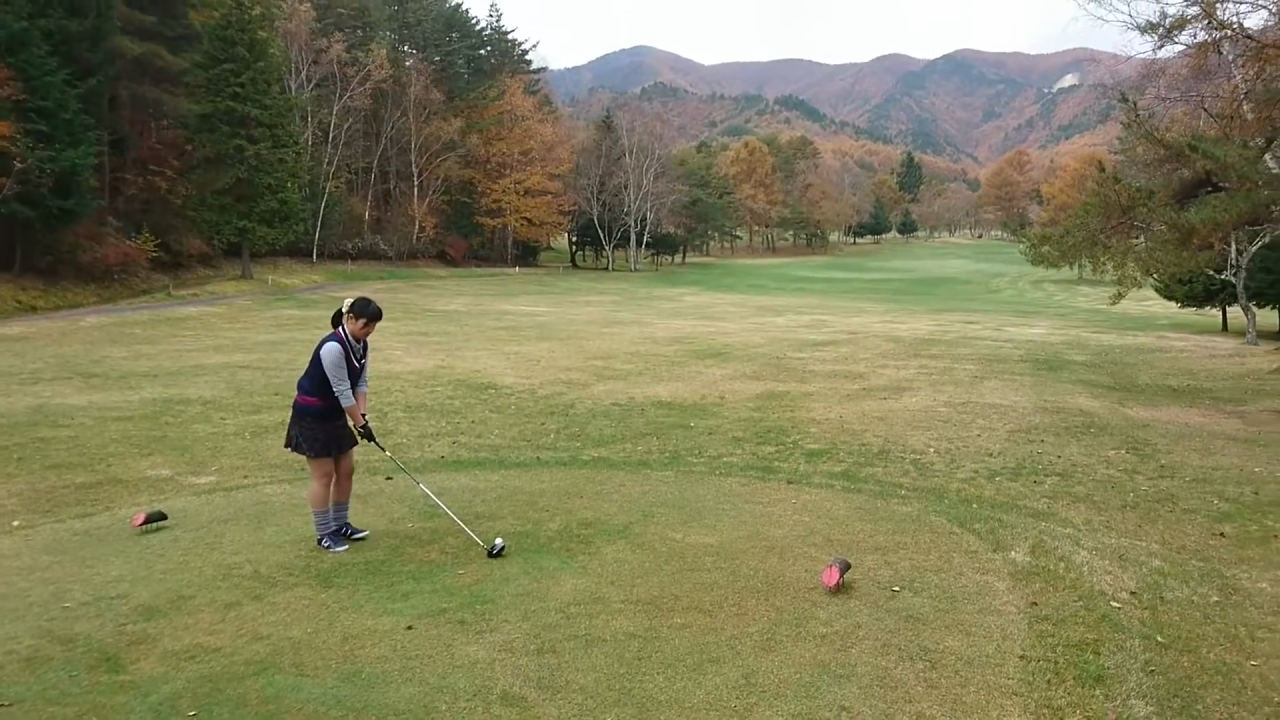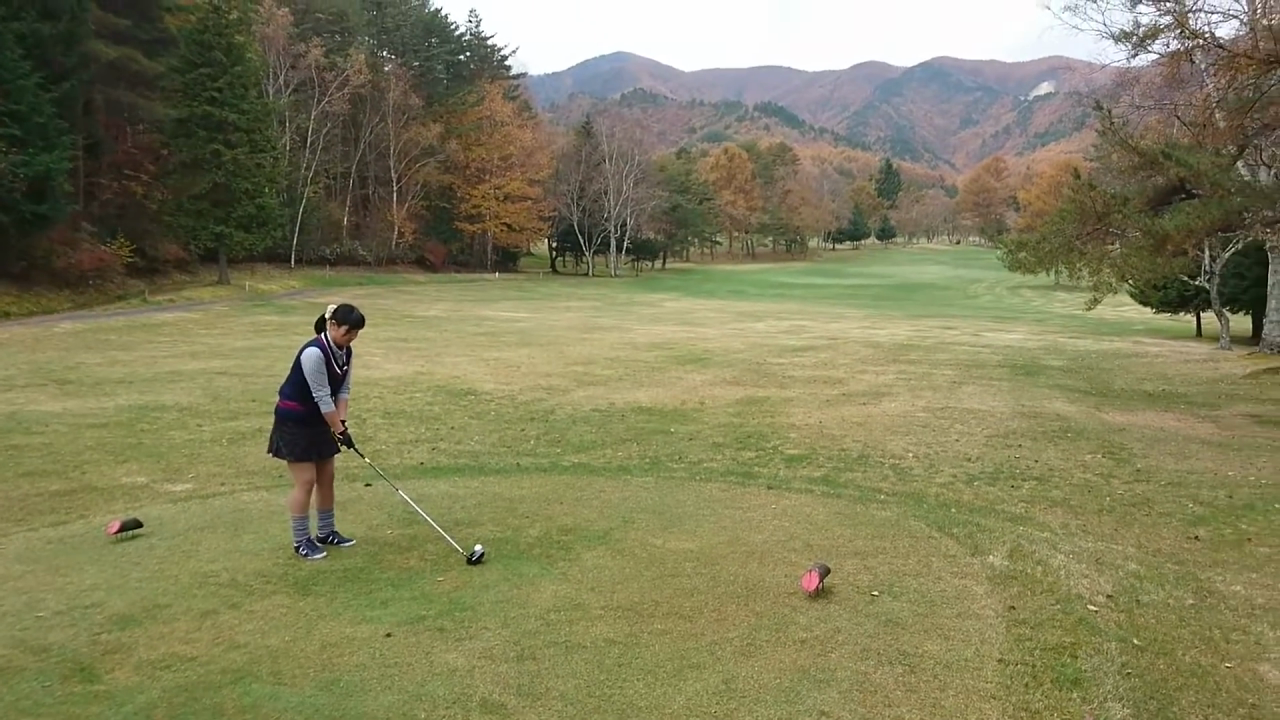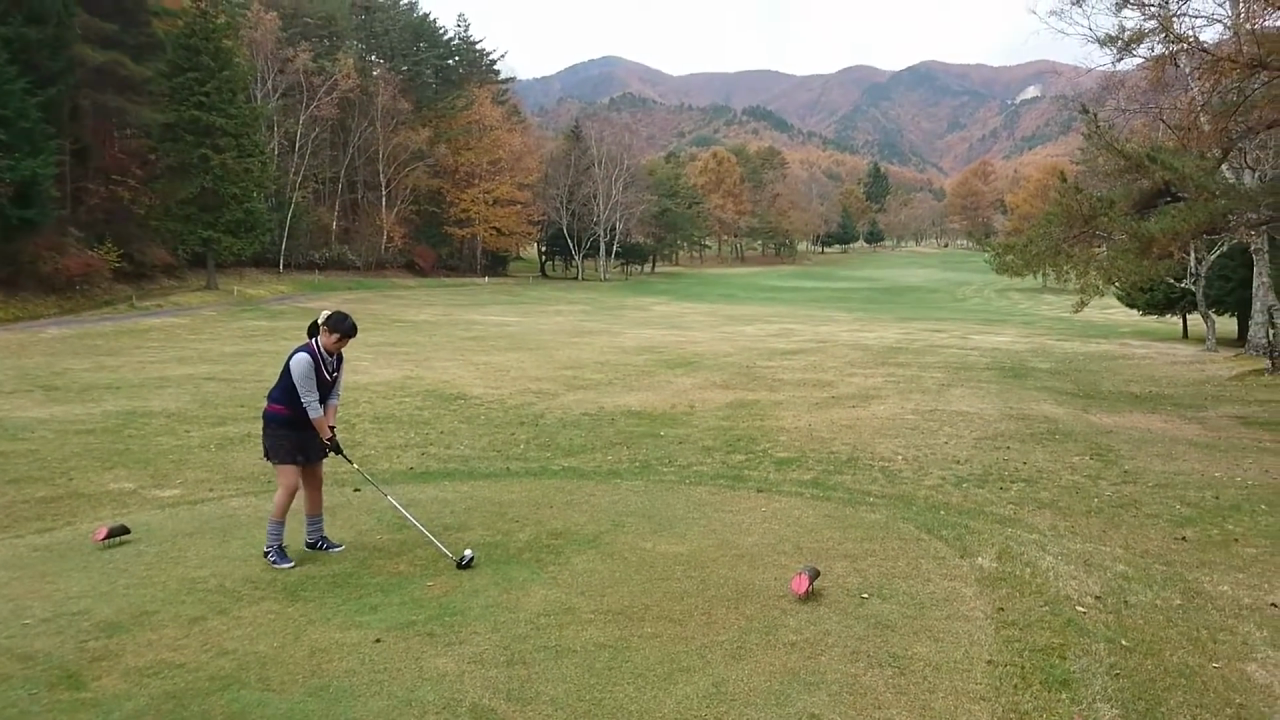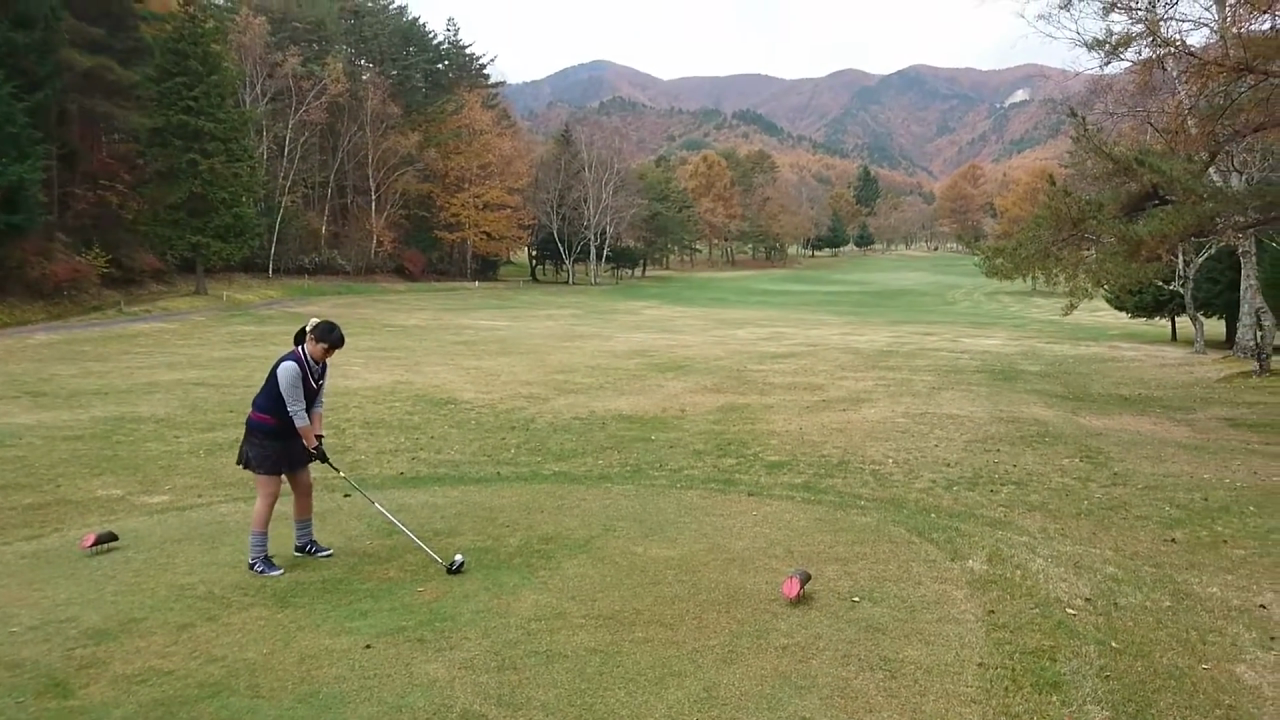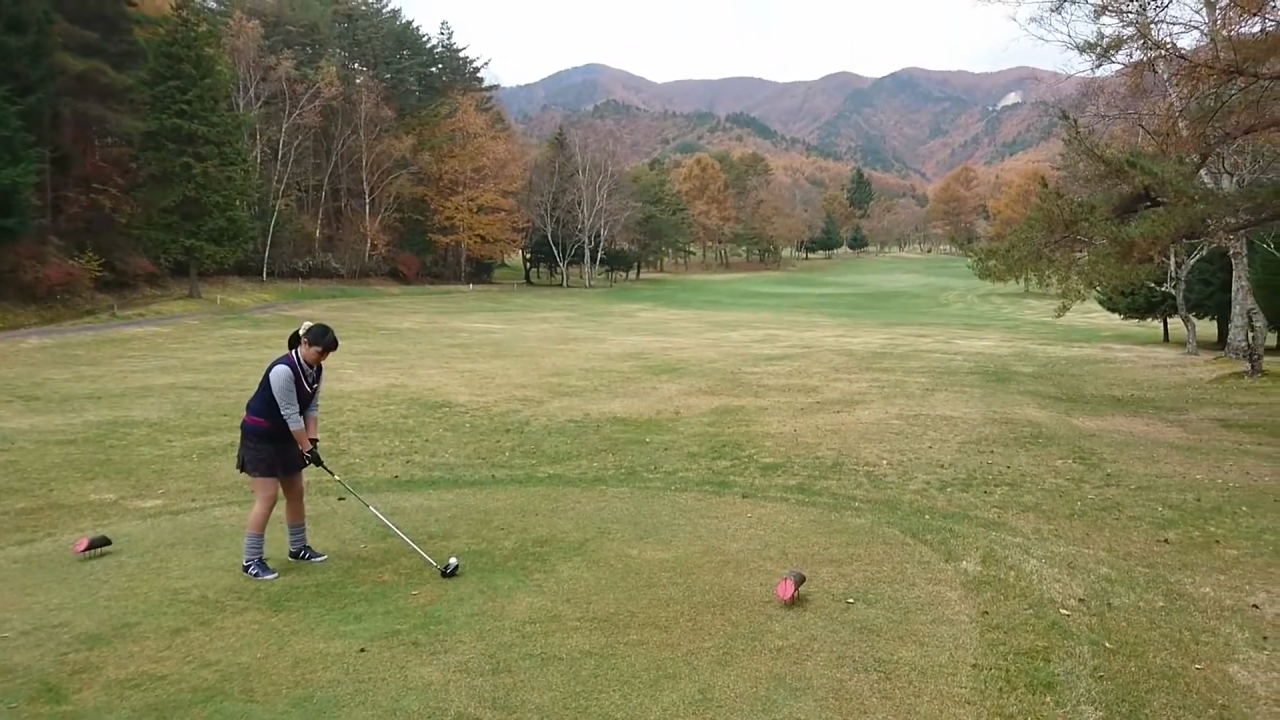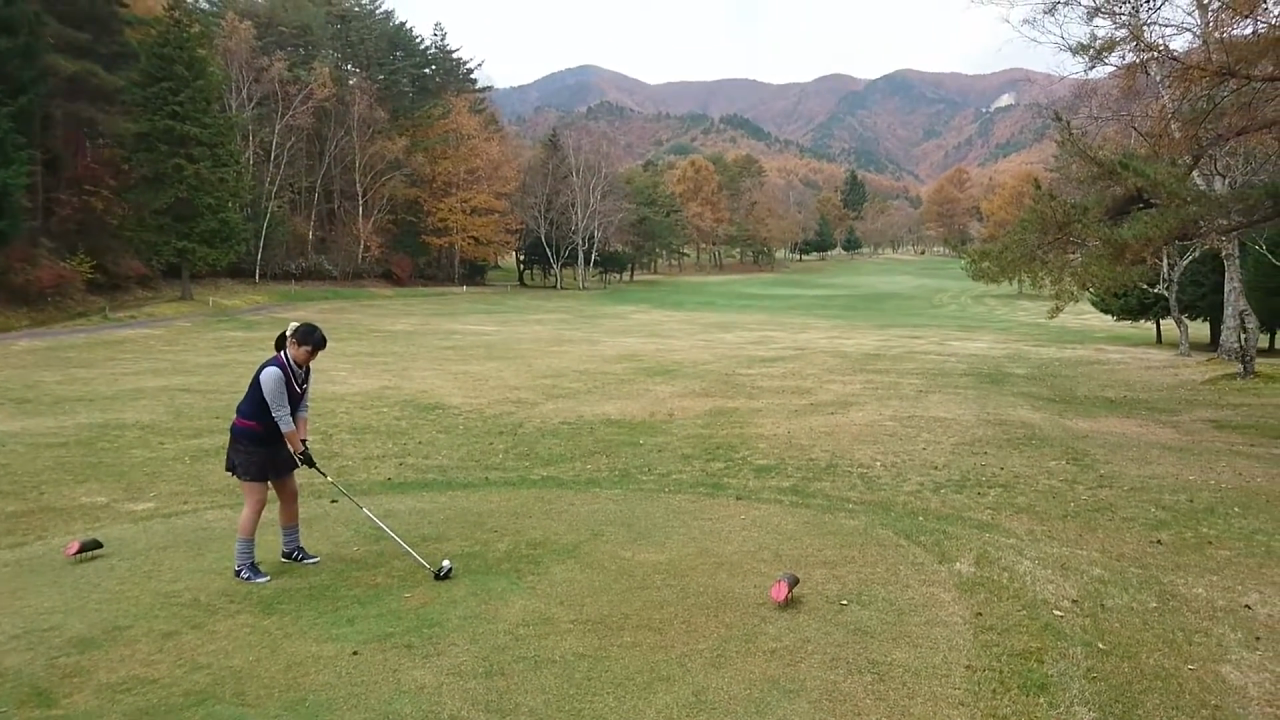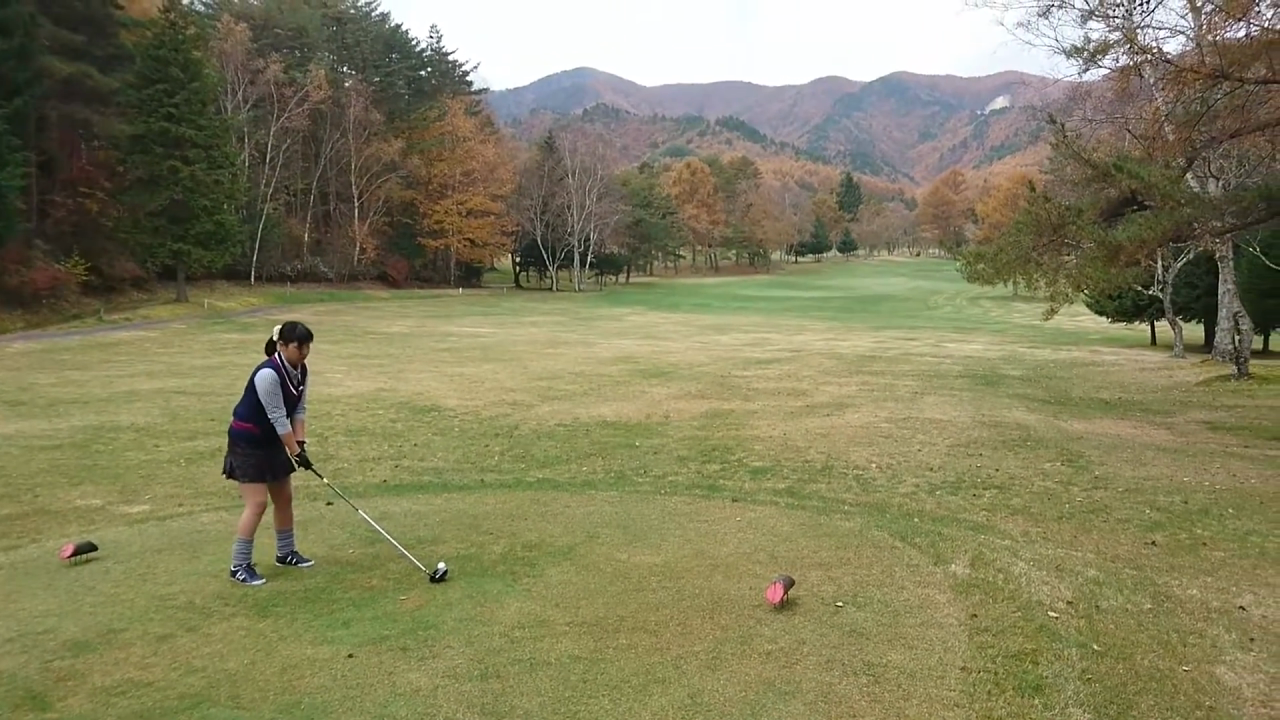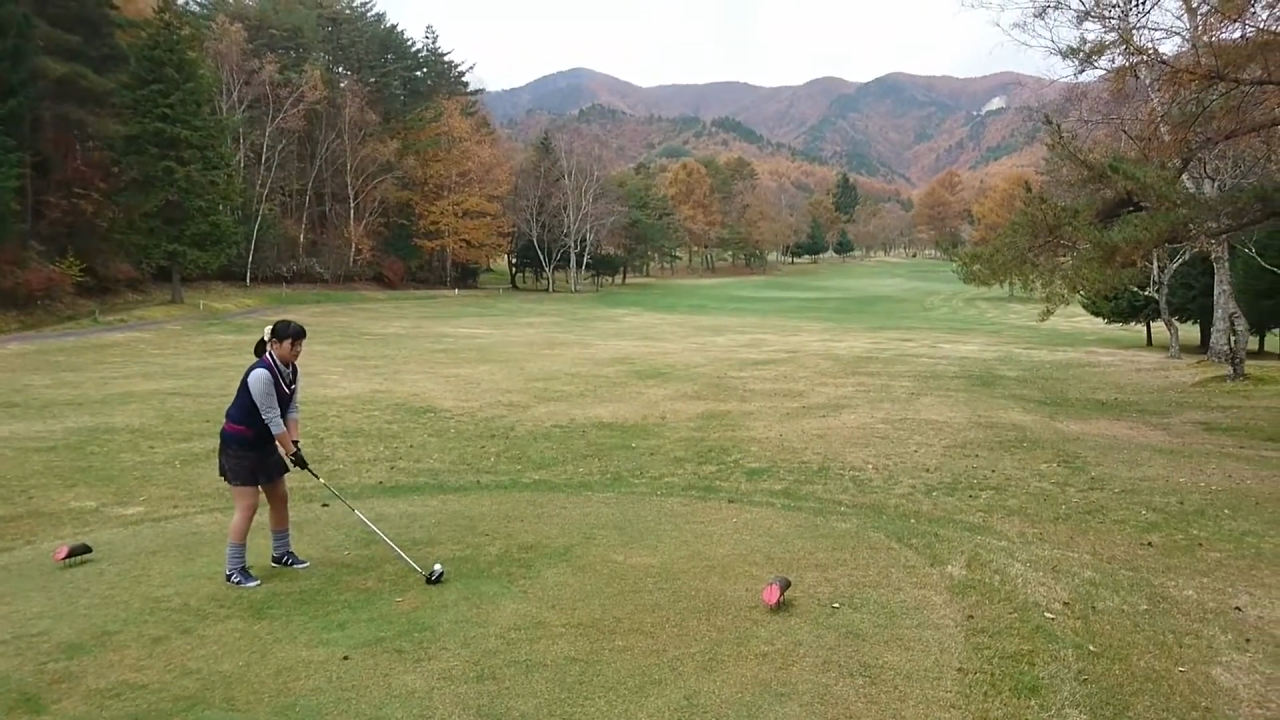
dt=0.2s
person 1, frame 1
left shoulder: (361, 345)
right shoulder: (333, 347)
left elbow: (360, 383)
right elbow: (342, 390)
left wrist: (362, 416)
right wrist: (360, 424)
left hip: (334, 414)
right hip: (311, 415)
left knee: (346, 470)
right knee: (324, 475)
left ankle: (340, 524)
right ankle: (324, 534)
person 1, frame 2
left shoulder: (345, 352)
right shoulder: (314, 353)
left elbow: (343, 390)
right elbow: (322, 396)
left wrist: (342, 422)
right wrist: (340, 430)
left hip: (318, 420)
right hip: (293, 421)
left knee: (327, 478)
right knee: (306, 481)
left ankle: (326, 532)
right ankle: (301, 540)
person 1, frame 3
left shoulder: (336, 358)
right shoulder: (303, 358)
left elbow: (332, 395)
right elbow: (310, 402)
left wrist: (330, 428)
right wrist: (327, 436)
left hip: (307, 424)
right hip: (281, 424)
left knee: (315, 482)
right knee: (290, 485)
left ankle: (315, 537)
right ankle: (272, 546)
person 1, frame 4
left shoulder: (320, 365)
right shoulder: (290, 366)
left elbow: (316, 403)
right elbow: (297, 411)
left wrist: (317, 436)
right wrist: (313, 445)
left hip: (289, 432)
right hip: (265, 433)
left knee: (304, 486)
right knee: (269, 495)
left ankle: (304, 542)
right ankle: (257, 557)
person 1, frame 5
left shoulder: (315, 369)
right shoulder: (283, 370)
left elbow: (311, 407)
right elbow: (291, 414)
left wrist: (313, 440)
right wrist: (307, 448)
left hip: (284, 435)
right hip: (259, 436)
left knee: (296, 492)
right knee: (267, 497)
left ankle: (298, 547)
right ankle: (251, 560)
person 1, frame 6
left shoulder: (303, 370)
right shoulder: (273, 372)
left elbow: (300, 408)
right elbow: (282, 416)
left wrist: (303, 441)
right wrist: (299, 450)
left hip: (274, 438)
right hip: (249, 439)
left knee: (289, 493)
right knee: (256, 502)
left ankle: (291, 548)
right ankle: (243, 564)
person 1, frame 7
left shoulder: (300, 370)
right shoulder: (268, 374)
left elbow: (298, 410)
right elbow: (278, 418)
left wrist: (301, 443)
right wrist: (296, 452)
left hip: (271, 441)
right hip: (247, 442)
left knee: (284, 498)
right knee: (257, 503)
left ankle: (286, 553)
right ankle: (240, 565)
person 1, frame 8
left shoulder: (291, 370)
right shoulder: (261, 374)
left elbow: (290, 410)
right elbow: (272, 418)
left wrist: (294, 443)
right wrist: (292, 452)
left hip: (264, 442)
right hip: (239, 444)
left knee: (279, 498)
right knee: (247, 506)
left ankle: (281, 553)
right ankle: (234, 569)
